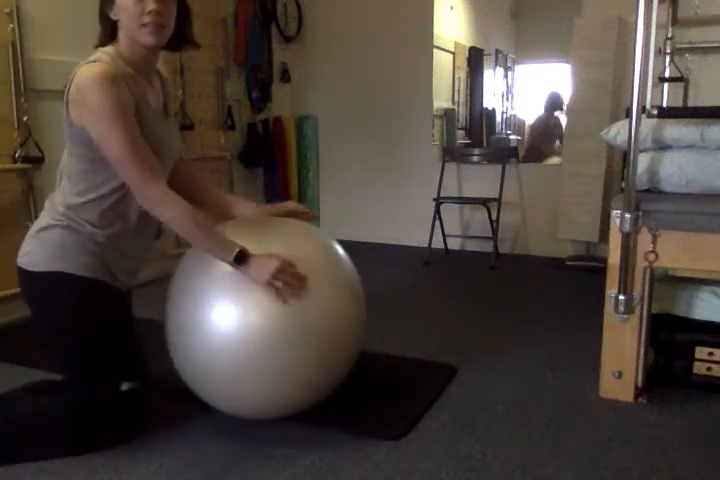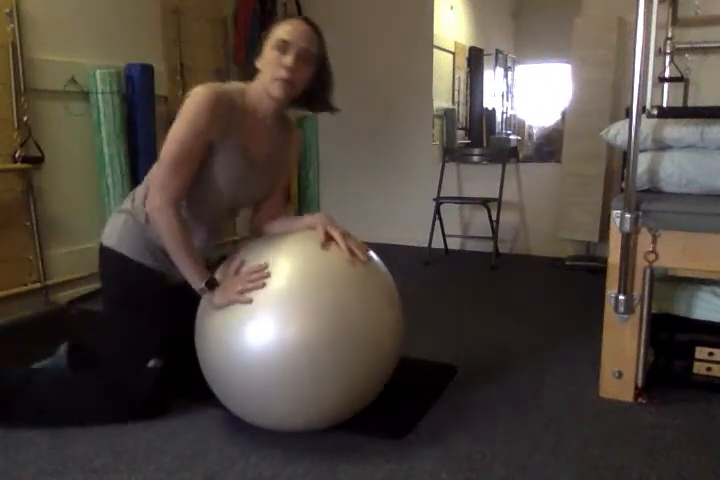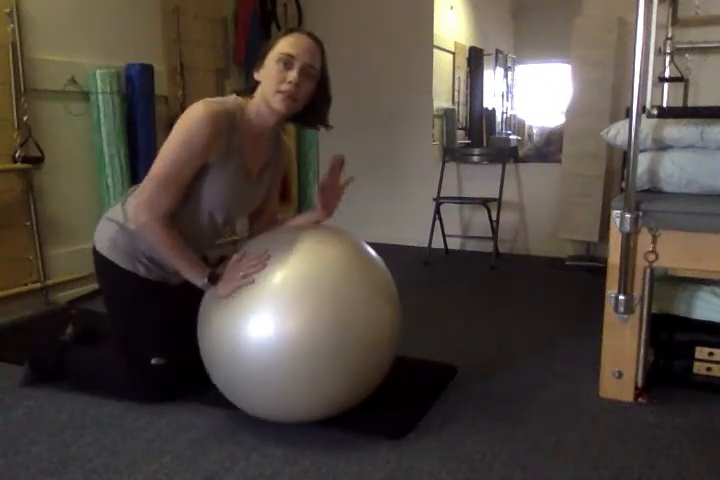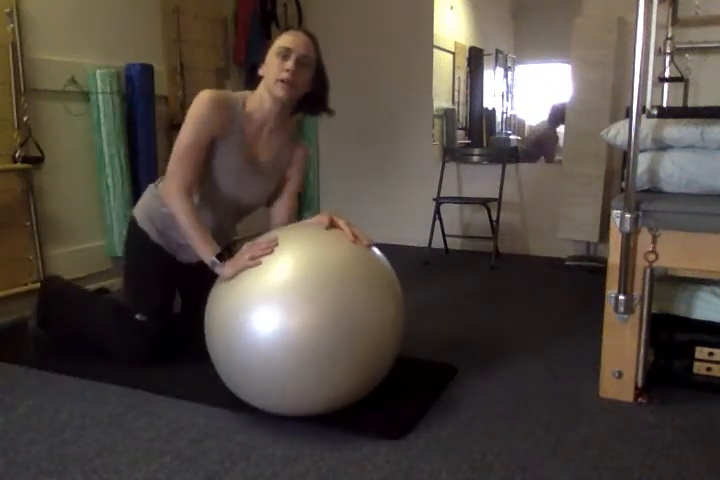
dt=1s
person 1, frame 1
left shoulder: (155, 83)
right shoulder: (99, 79)
left elbow: (178, 180)
right elbow: (153, 195)
left wrist: (257, 212)
right wrist: (243, 261)
left hip: (101, 265)
right hip: (67, 264)
left knee: (102, 389)
right knee: (120, 410)
person 1, frame 2
left shoulder: (288, 140)
right shoulder: (212, 102)
left elbow: (263, 222)
right elbow: (161, 202)
left wrist: (314, 221)
right wrist: (209, 286)
left hip: (188, 259)
right hip: (136, 249)
left knee: (202, 377)
right knee: (140, 396)
left ankle: (84, 358)
person 1, frame 3
left shoulder: (277, 150)
right shoulder: (210, 118)
left elbow: (262, 232)
right elbow: (146, 216)
left wrist: (317, 214)
right wrist: (211, 280)
left hip: (180, 258)
right hip: (131, 254)
left knee: (202, 359)
right knee: (161, 381)
left ankle: (89, 337)
right ankle: (53, 357)
person 1, frame 4
left shoulder: (295, 151)
right shoulder: (214, 104)
left elbow: (279, 231)
right elbow: (175, 190)
left wrist: (317, 222)
right wrist: (220, 262)
left hip: (208, 242)
right hip: (157, 230)
left knee: (206, 339)
right knee: (137, 342)
right ankle: (52, 299)
